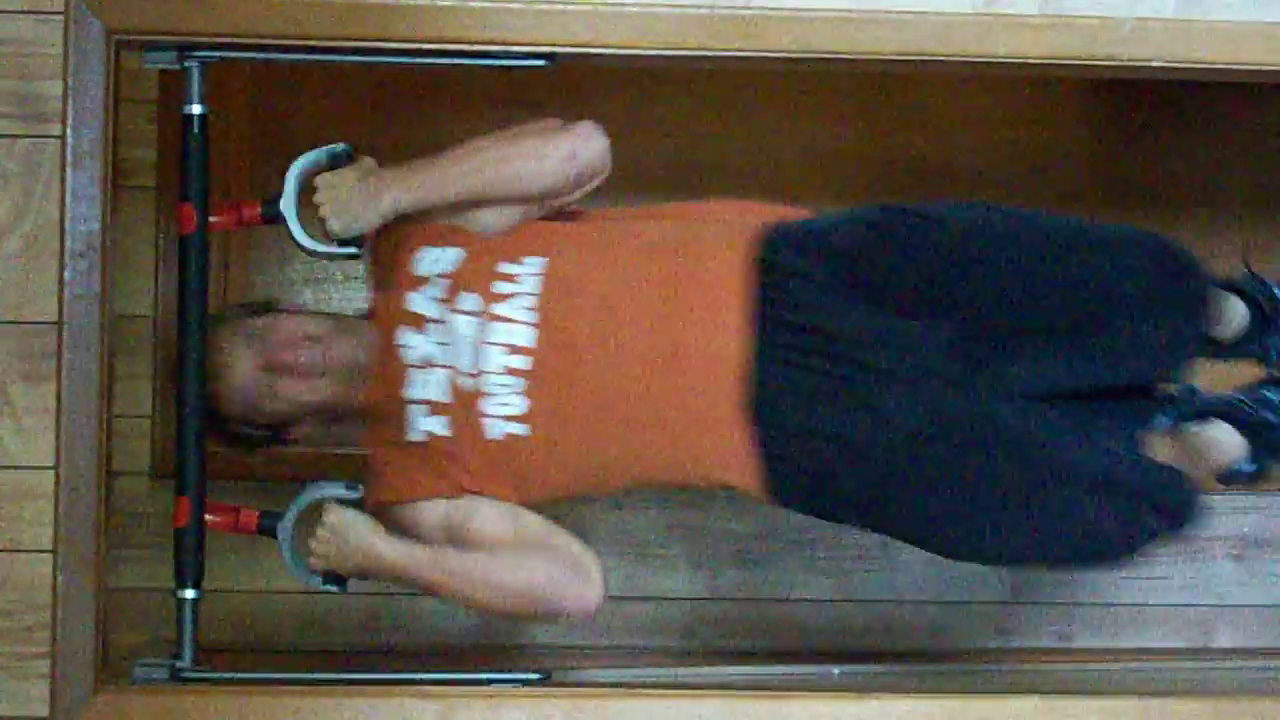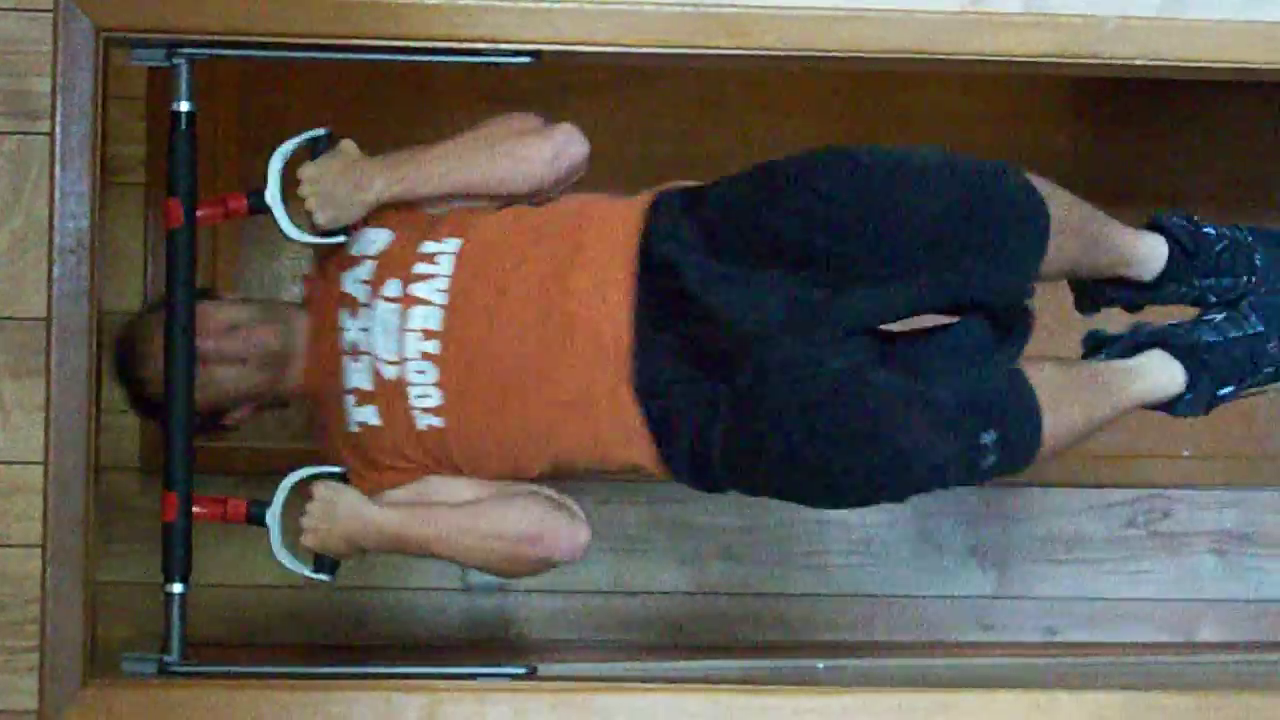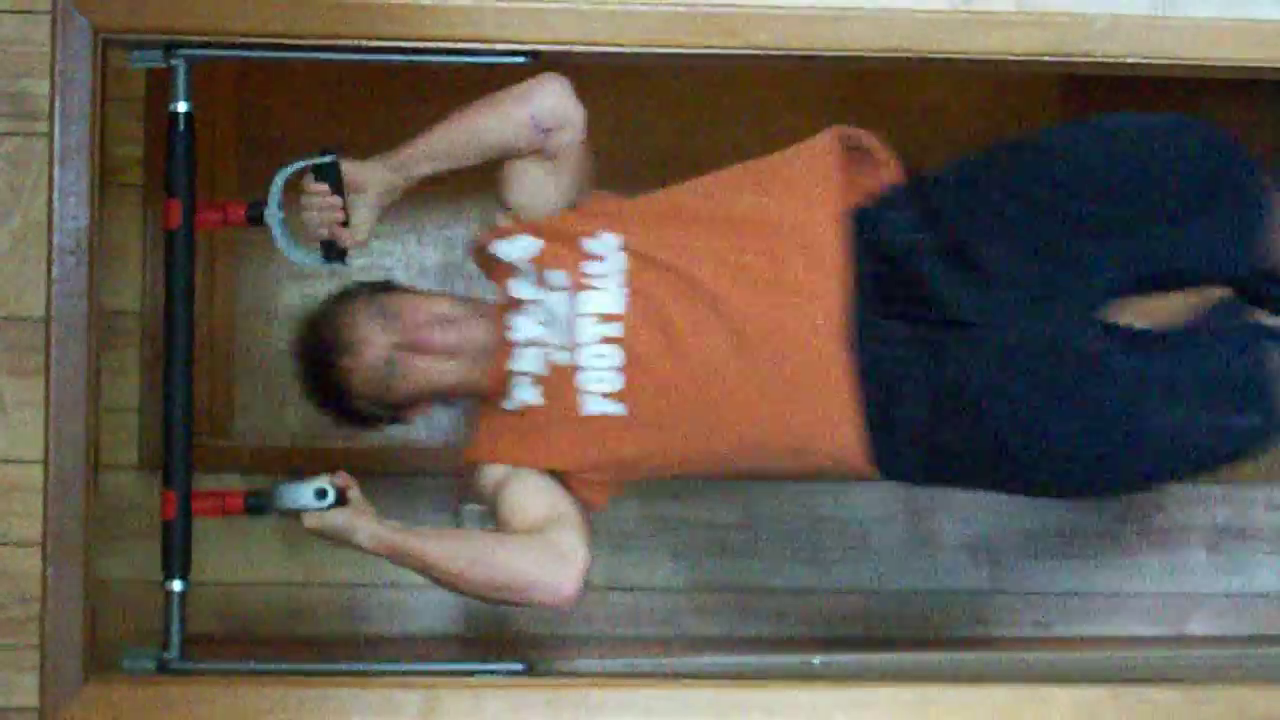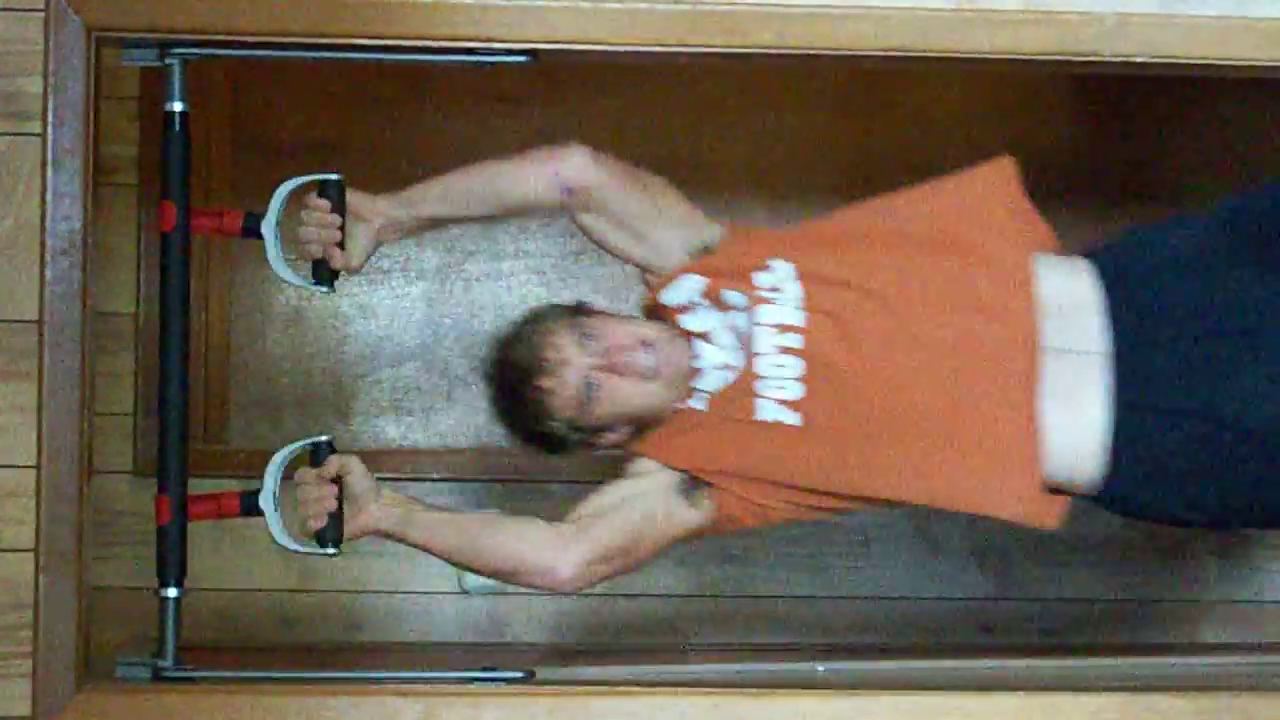
dt=0.3s
person 1, frame 1
left shoulder: (414, 247)
right shoulder: (421, 473)
left elbow: (578, 146)
right elbow: (575, 584)
left wrist: (398, 191)
right wrist: (387, 557)
left hip: (782, 275)
right hip: (793, 429)
left knee: (1128, 282)
right knee: (1107, 499)
person 1, frame 2
left shoulder: (348, 228)
right shoulder: (368, 454)
left elbow: (554, 146)
right elbow: (556, 532)
left wrist: (377, 182)
right wrist: (371, 528)
right hip: (708, 412)
left knee: (959, 210)
right knee: (959, 423)
left ankle: (1155, 261)
right ankle: (1169, 370)
person 1, frame 3
left shoulder: (519, 238)
right shoulder: (516, 454)
left elbow: (551, 102)
right elbow: (555, 574)
left wrist: (387, 174)
right wrist: (375, 532)
left hip: (890, 245)
right hip: (899, 408)
left knee: (1193, 173)
right knee: (1188, 415)
person 1, frame 4
left shoulder: (686, 271)
right shoulder: (694, 467)
left elbow: (572, 170)
right elbow: (566, 557)
left wrist: (391, 211)
right wrist: (384, 513)
